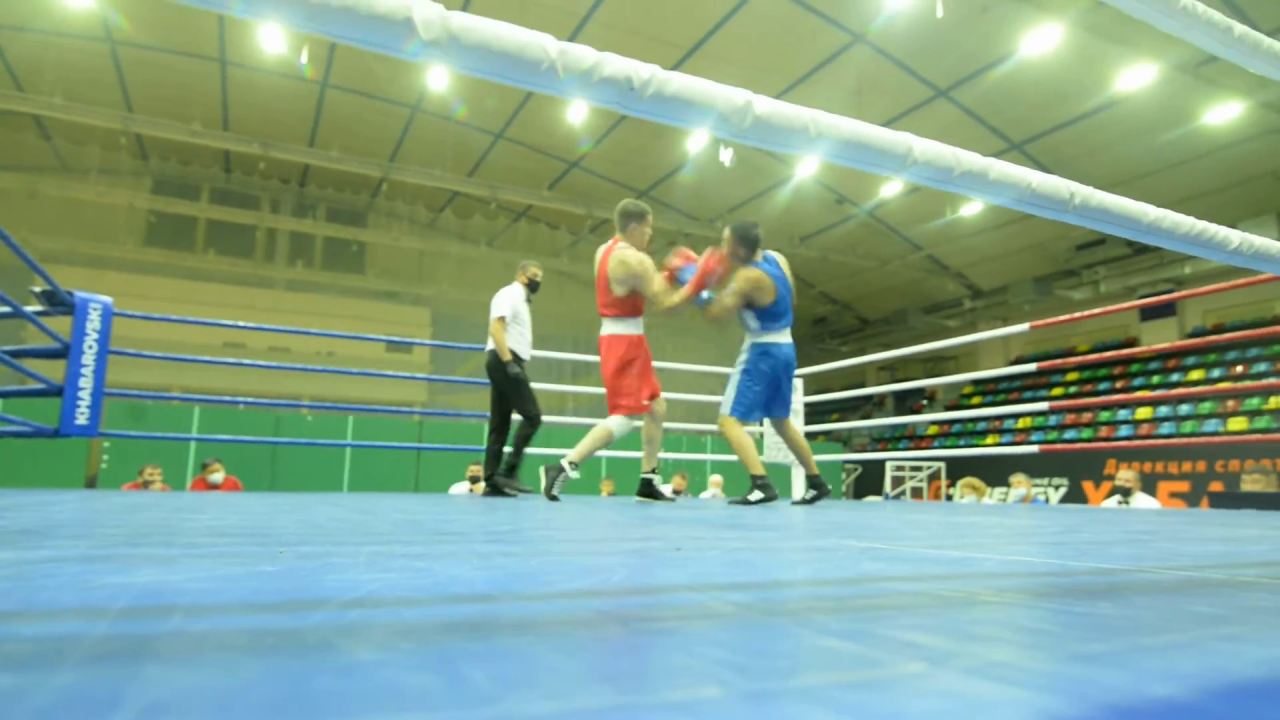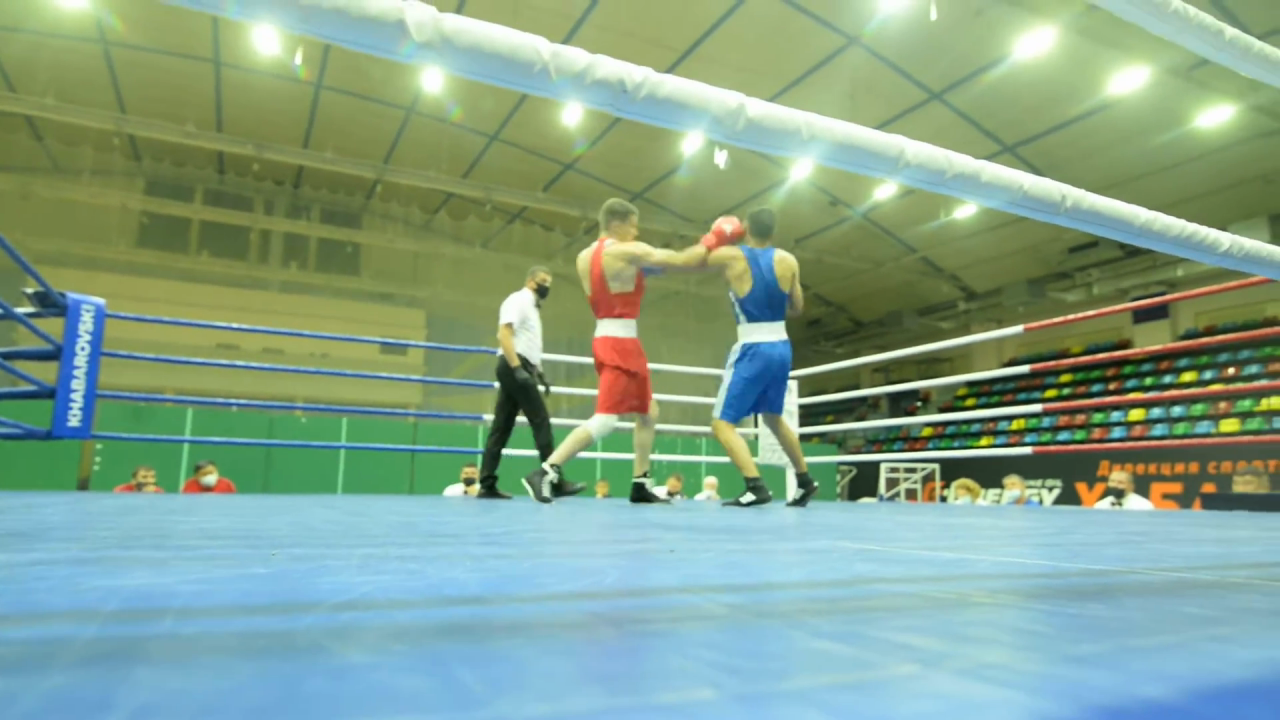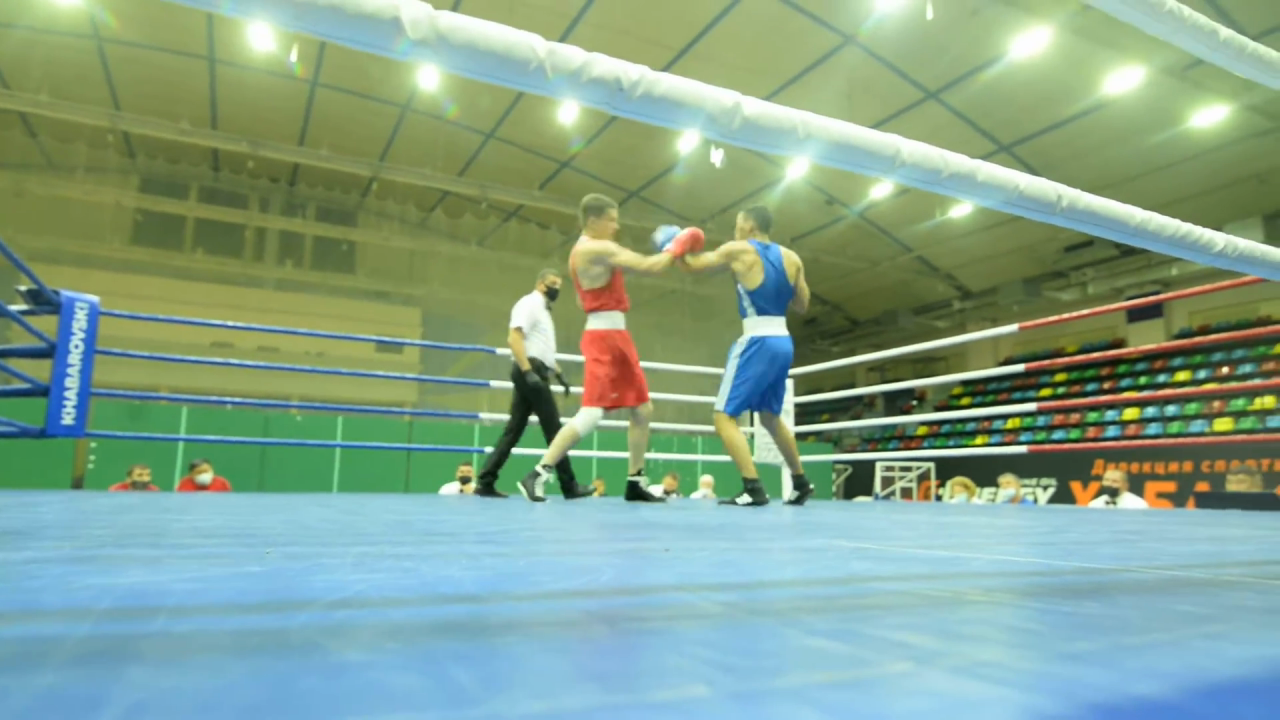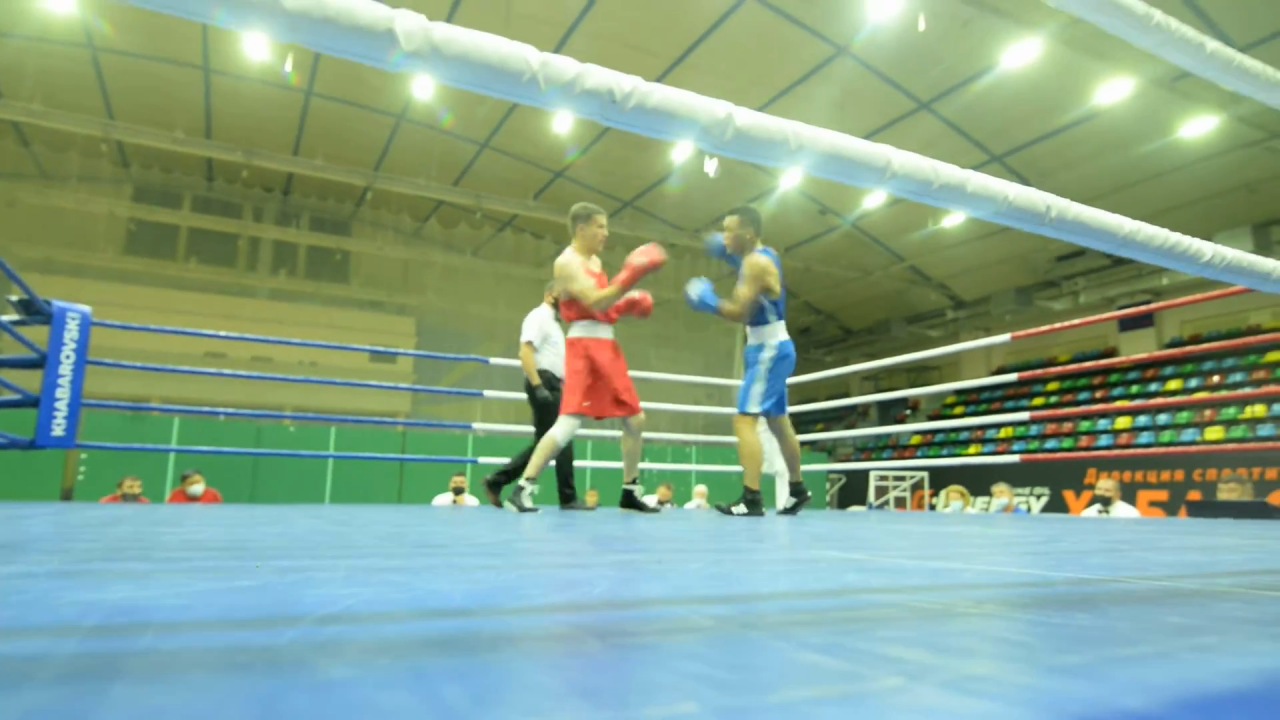
dt=0.1s
person 1, frame 1
left shoulder: (609, 251)
right shoulder: (635, 260)
right elbow: (666, 304)
left wrist: (674, 269)
right wrist: (697, 282)
left hip: (625, 340)
right hip: (625, 342)
left knee: (656, 409)
right knee: (624, 418)
left ankle: (649, 480)
right ankle: (562, 467)
person 1, frame 2
left shoulder: (584, 258)
right shoulder: (628, 251)
right elbow: (681, 261)
right wrist: (714, 239)
left hip: (610, 340)
right hip: (620, 343)
left knee: (648, 414)
right knee: (605, 420)
left ankle: (641, 484)
right ankle: (546, 471)
person 1, frame 3
left shoulder: (584, 251)
right shoulder: (597, 248)
right elbow: (649, 267)
right wrist: (681, 245)
left hip: (616, 338)
right hip: (606, 337)
left knee: (641, 410)
right knee: (592, 412)
left ankle: (635, 482)
right ankle: (539, 473)
person 1, frame 4
left shoulder: (595, 261)
right shoulder: (568, 262)
right elbow: (595, 303)
left wrist: (628, 304)
right wrist: (631, 275)
left hip: (606, 347)
right hip: (586, 346)
left knee: (635, 419)
right knee: (570, 421)
left ankle: (631, 490)
right ankle: (523, 487)
person 2, frame 1
left shoulder: (750, 275)
right shoulder: (774, 258)
left elbow: (715, 315)
left wrist: (701, 296)
left hip: (763, 353)
right hip: (786, 350)
left knee: (729, 420)
right knee: (781, 422)
left ankle: (762, 485)
right ankle: (816, 483)
person 2, frame 2
left shoulder: (733, 256)
right shoulder: (787, 261)
right elbow: (796, 309)
left hip: (752, 350)
right hip: (781, 348)
left knee: (721, 423)
right knee: (773, 419)
left ankle: (756, 487)
right ankle: (804, 482)
person 2, frame 3
left shoulder: (742, 250)
right shoulder: (791, 257)
left elbow: (695, 265)
right elbow: (802, 305)
left hip: (756, 345)
right hip: (781, 344)
left knee: (724, 418)
right knee: (770, 417)
left ankle: (753, 489)
right ankle: (800, 482)
person 2, frame 4
left shoulder: (757, 264)
right shoulder: (759, 256)
left elbow: (742, 313)
left wrist: (710, 302)
right wrist: (731, 254)
left hip: (769, 349)
right hip: (775, 348)
left knee: (744, 419)
right knee: (778, 422)
left ankle: (752, 499)
right ankle: (797, 489)
person 3, frame 1
left shoulder: (521, 301)
right shoulder: (509, 295)
right elbow: (496, 328)
left wrist: (520, 368)
right wrist: (510, 362)
left hip: (506, 366)
right hip: (503, 364)
left knee: (500, 425)
right knee: (532, 417)
left ankle: (493, 481)
right ankle: (507, 472)
person 3, frame 2
left shoulder: (531, 306)
right shoulder: (519, 300)
right elbow: (503, 334)
left wrist: (539, 374)
right wrist: (517, 368)
left hip: (521, 371)
right hip: (513, 369)
left knee: (502, 429)
right knee: (541, 423)
left ankle: (487, 484)
right ankle: (555, 483)
person 3, frame 3
left shoulder: (543, 310)
right shoulder: (529, 304)
right elbow: (514, 338)
left wrist: (558, 375)
right wrist: (528, 371)
left hip: (537, 374)
right hip: (530, 372)
left knee: (514, 429)
right knee: (553, 426)
left ankle: (486, 481)
right ankle: (570, 486)
person 3, frame 4
left shoulder: (553, 323)
right shoulder: (539, 317)
right elbow: (525, 353)
right wrist: (539, 386)
left hip: (550, 386)
right hip: (543, 386)
left ankle: (497, 481)
right ankle: (568, 498)
